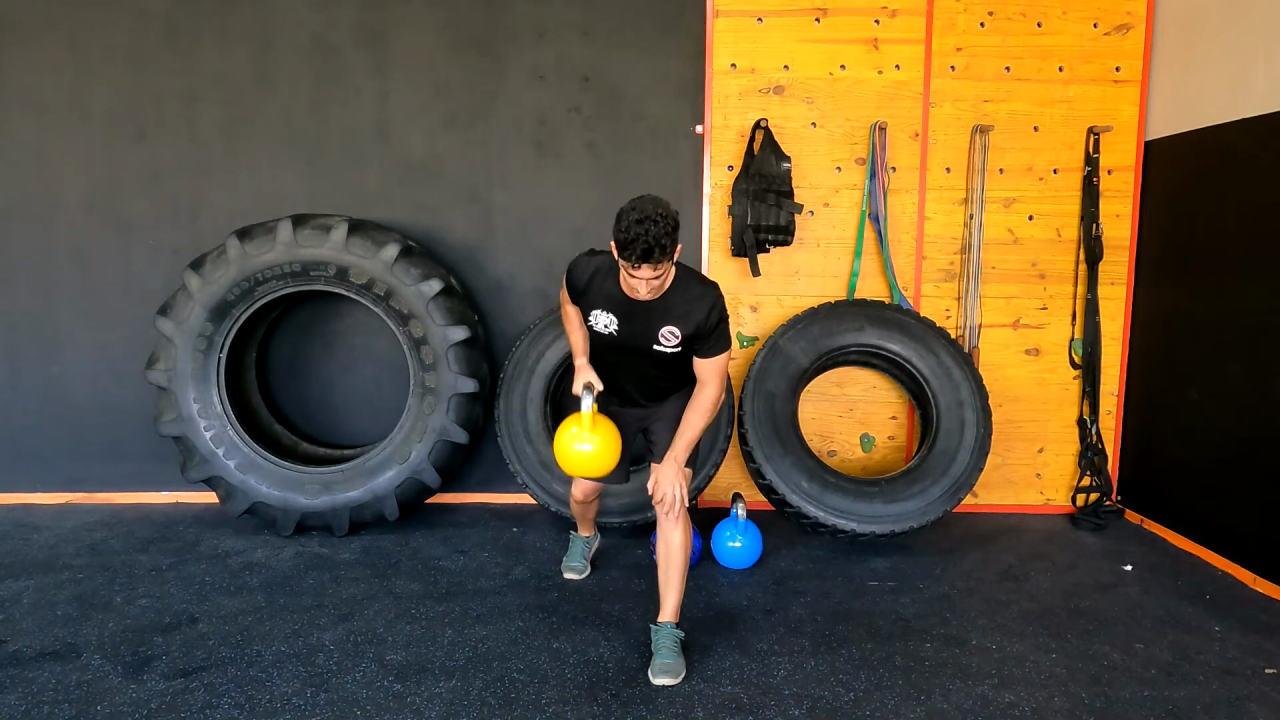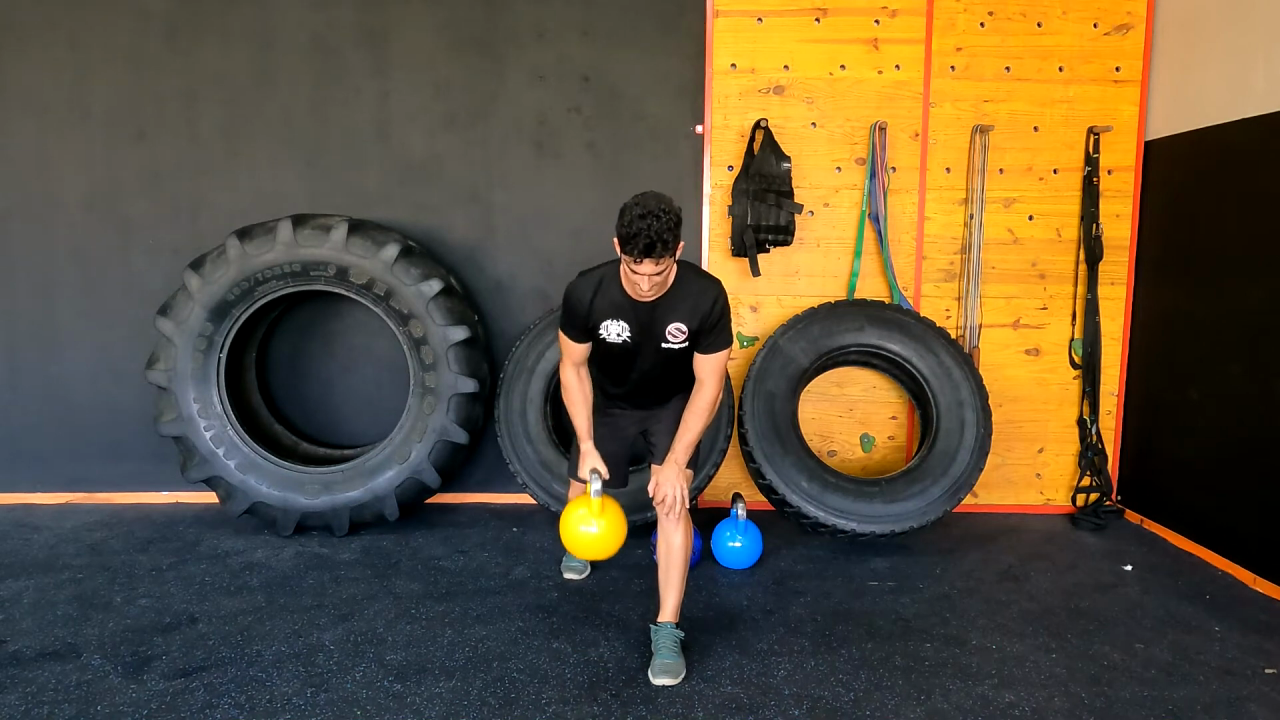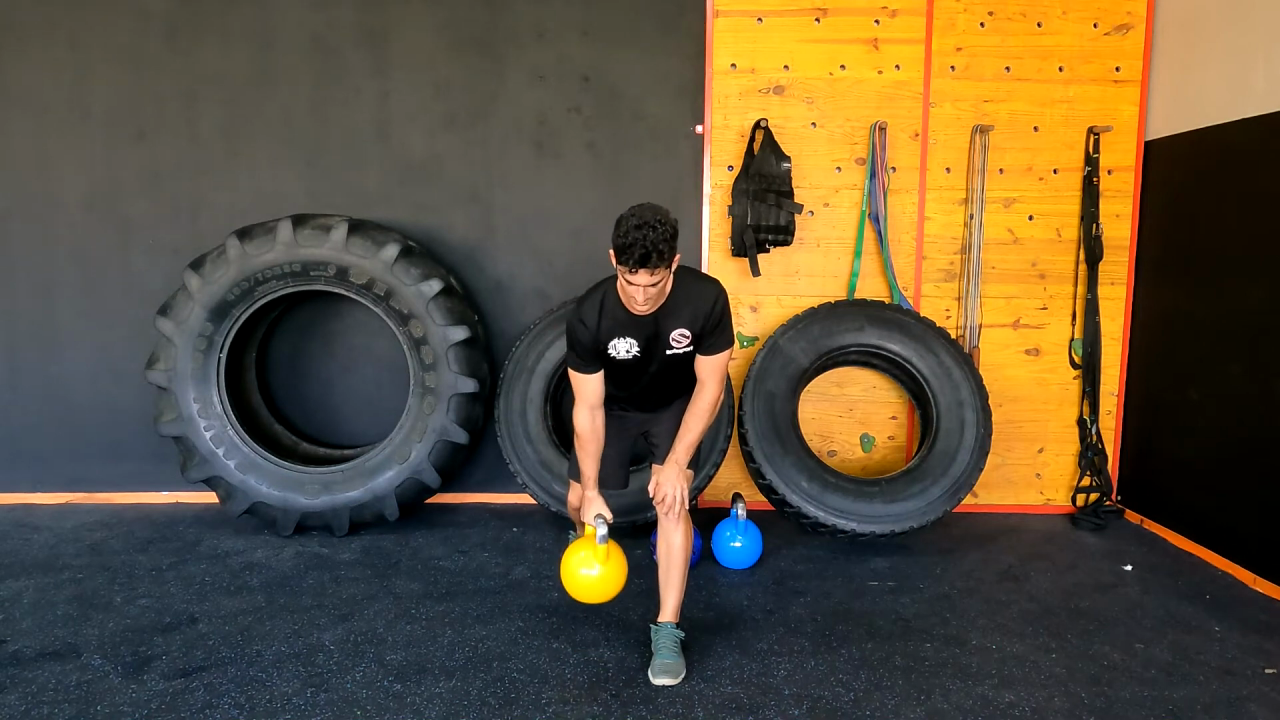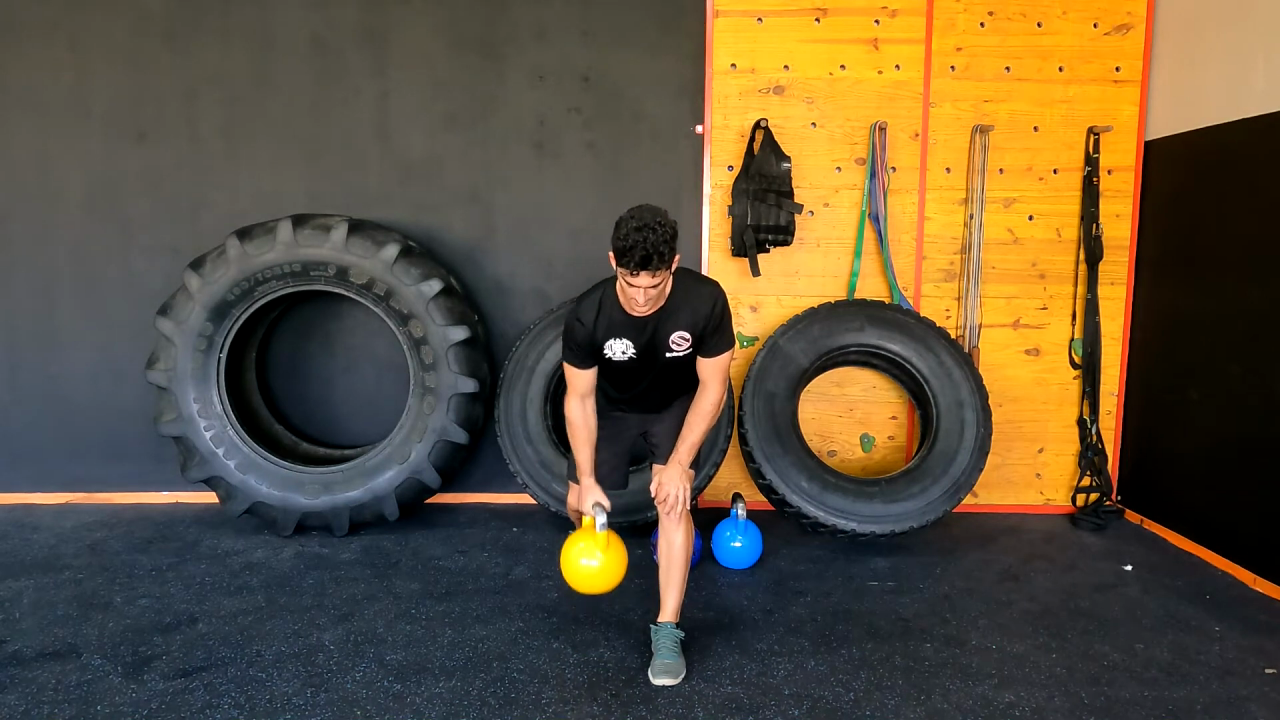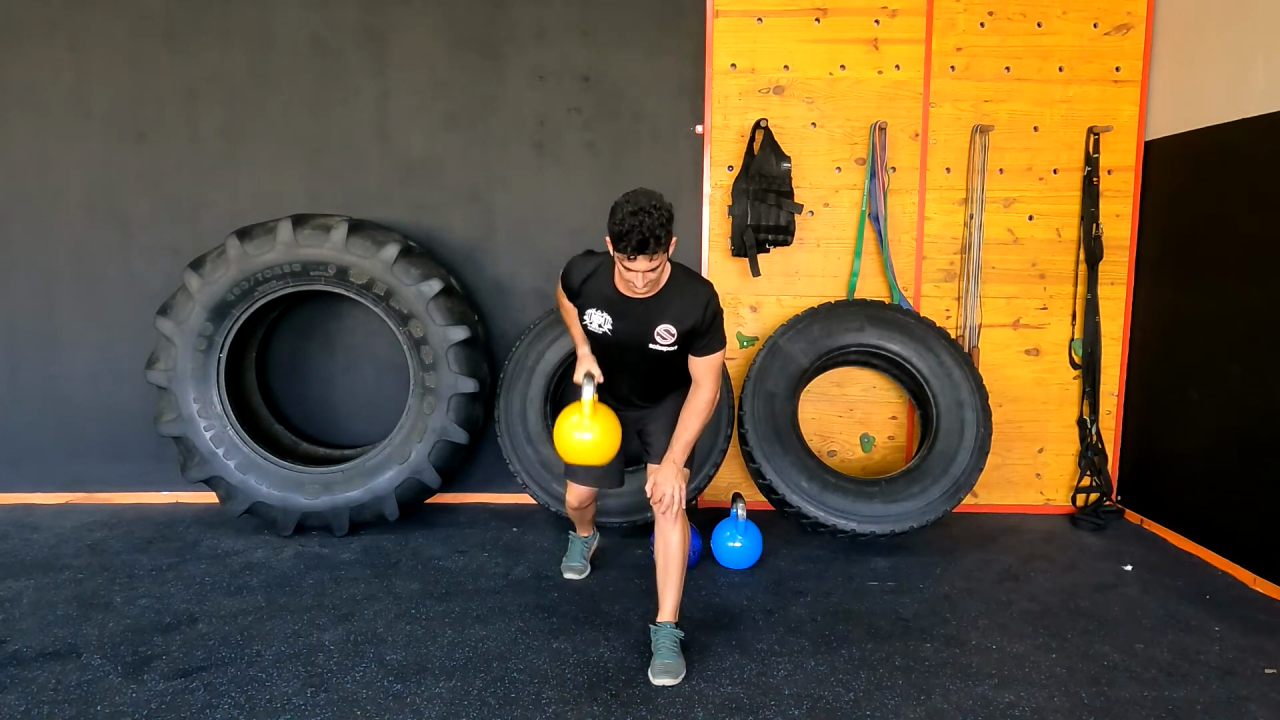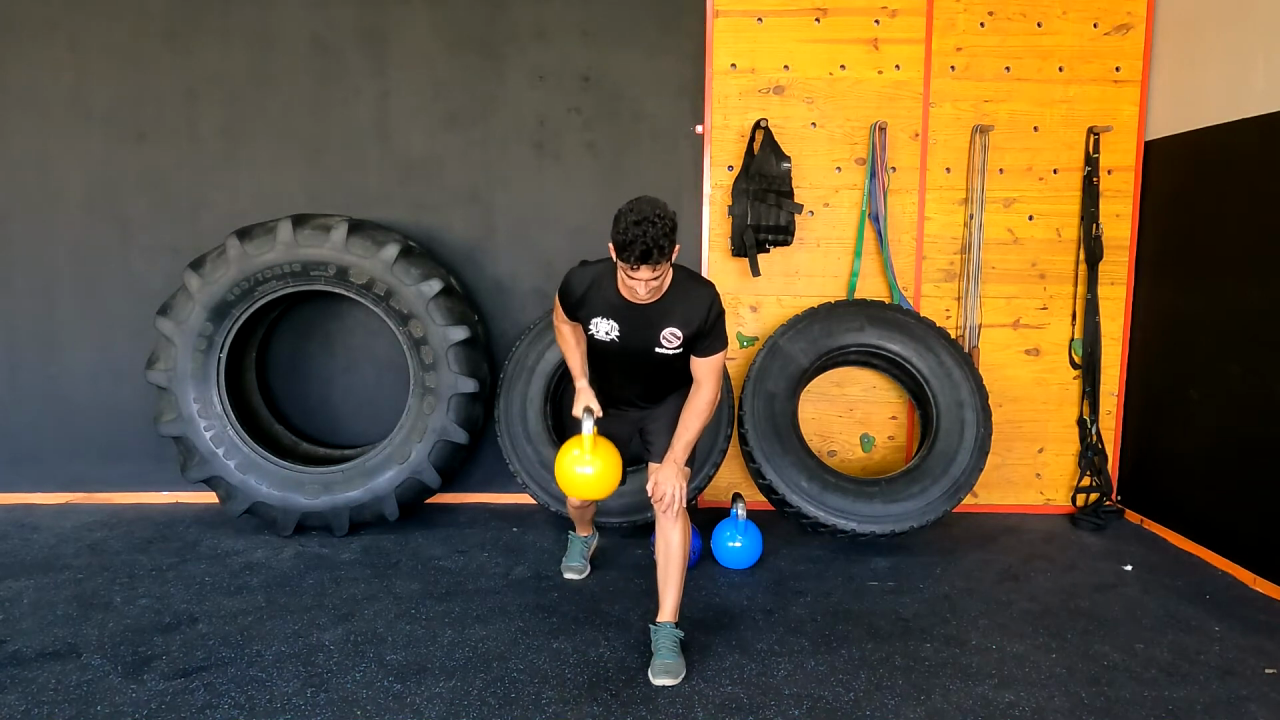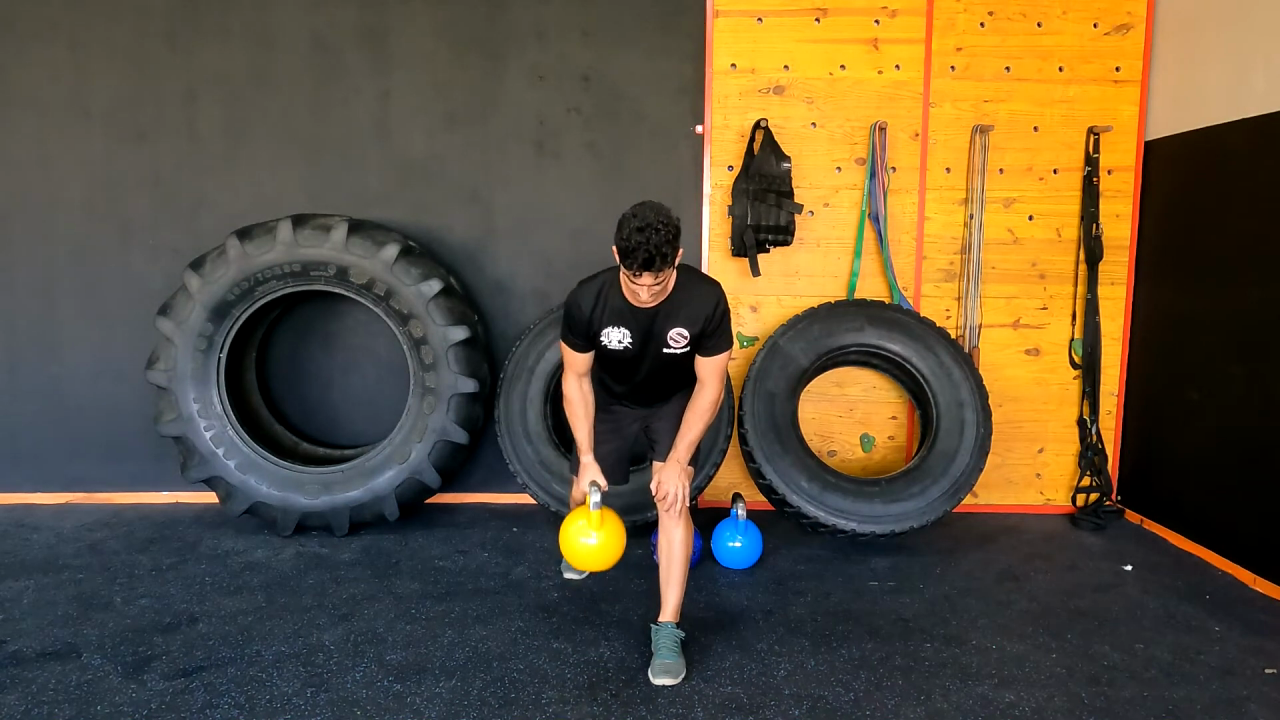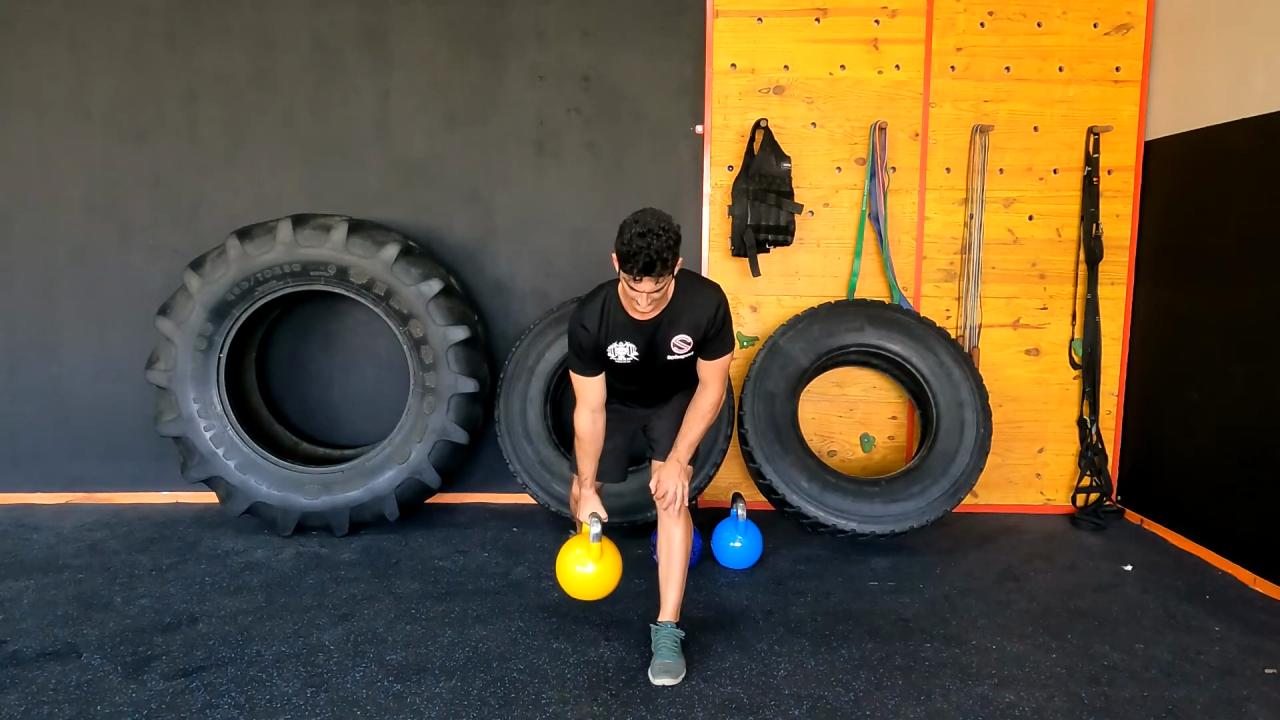
dt=0.4s
person 1, frame 1
left shoulder: (702, 300)
right shoulder: (588, 272)
left elbow: (711, 385)
left wrist: (675, 459)
right wrist: (581, 360)
left hip: (673, 401)
right hip: (608, 397)
left knee: (670, 500)
right knee: (583, 490)
left ankle: (667, 631)
right ankle: (584, 535)
person 1, frame 2
left shoulder: (705, 296)
right shoulder: (586, 292)
left elbow: (709, 384)
right elbow: (573, 366)
left wrist: (675, 461)
right wrist: (586, 447)
left hip: (674, 404)
right hip: (608, 403)
left knee: (672, 501)
right knee: (582, 495)
left ankle: (667, 630)
person 1, frame 3
left shoulder: (706, 299)
right shoulder: (589, 315)
left elbow: (710, 385)
right elbow: (588, 408)
left wrist: (677, 462)
right wrist: (591, 491)
left hip: (676, 405)
right hip: (613, 406)
left knee: (672, 500)
right knee: (578, 501)
left ankle: (666, 631)
right ankle: (583, 537)
person 1, frame 4
left shoulder: (705, 301)
right shoulder: (587, 315)
left elbow: (713, 386)
right elbow: (579, 400)
left wrist: (679, 463)
right wrist: (586, 480)
left hip: (676, 406)
right hip: (612, 407)
left knee: (673, 500)
right knee: (580, 502)
left ankle: (667, 631)
person 1, frame 5
left shoulder: (697, 299)
right shoulder: (583, 273)
left elbow: (705, 386)
left wrist: (673, 461)
right wrist: (583, 351)
left hip: (668, 404)
right hip: (604, 398)
left knee: (668, 501)
right knee: (577, 495)
left ankle: (666, 632)
right ankle: (584, 536)
person 1, frame 6
left shoulder: (700, 300)
right shoulder: (584, 283)
left elbow: (707, 385)
right elbow: (564, 319)
left wrist: (674, 461)
right wrist: (581, 384)
left hip: (669, 403)
right hip: (603, 400)
left knee: (669, 499)
right knee: (579, 494)
left ankle: (666, 631)
right ankle: (583, 536)
person 1, frame 7
left shoulder: (705, 299)
right shoulder: (587, 299)
left elbow: (710, 384)
right elbow: (575, 376)
left wrist: (678, 460)
right wrist: (586, 459)
left hip: (674, 402)
right hip: (610, 401)
left knee: (673, 497)
right knee: (584, 496)
left ankle: (667, 631)
person 1, frame 8
left shoulder: (706, 303)
right shoulder: (590, 317)
left elbow: (712, 385)
right elbow: (590, 410)
left wrist: (677, 460)
right wrist: (587, 490)
left hip: (675, 401)
right hip: (613, 402)
left knee: (671, 498)
right knee: (581, 494)
left ankle: (667, 630)
